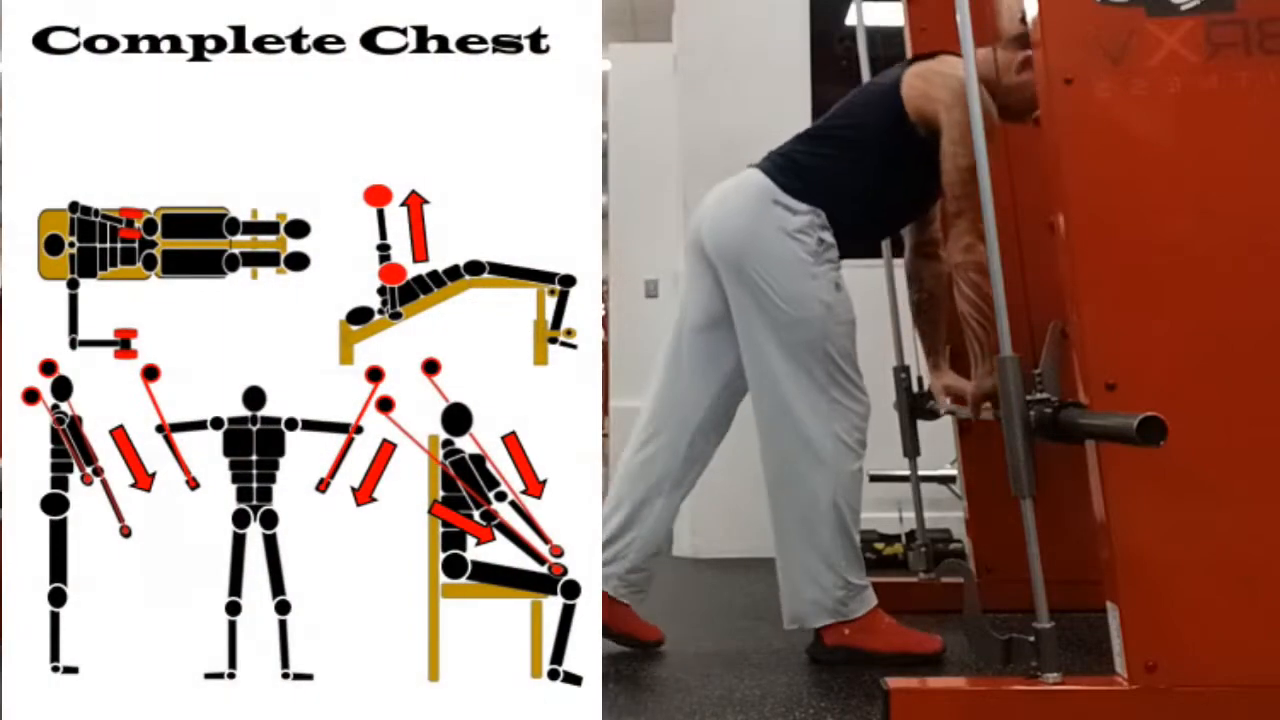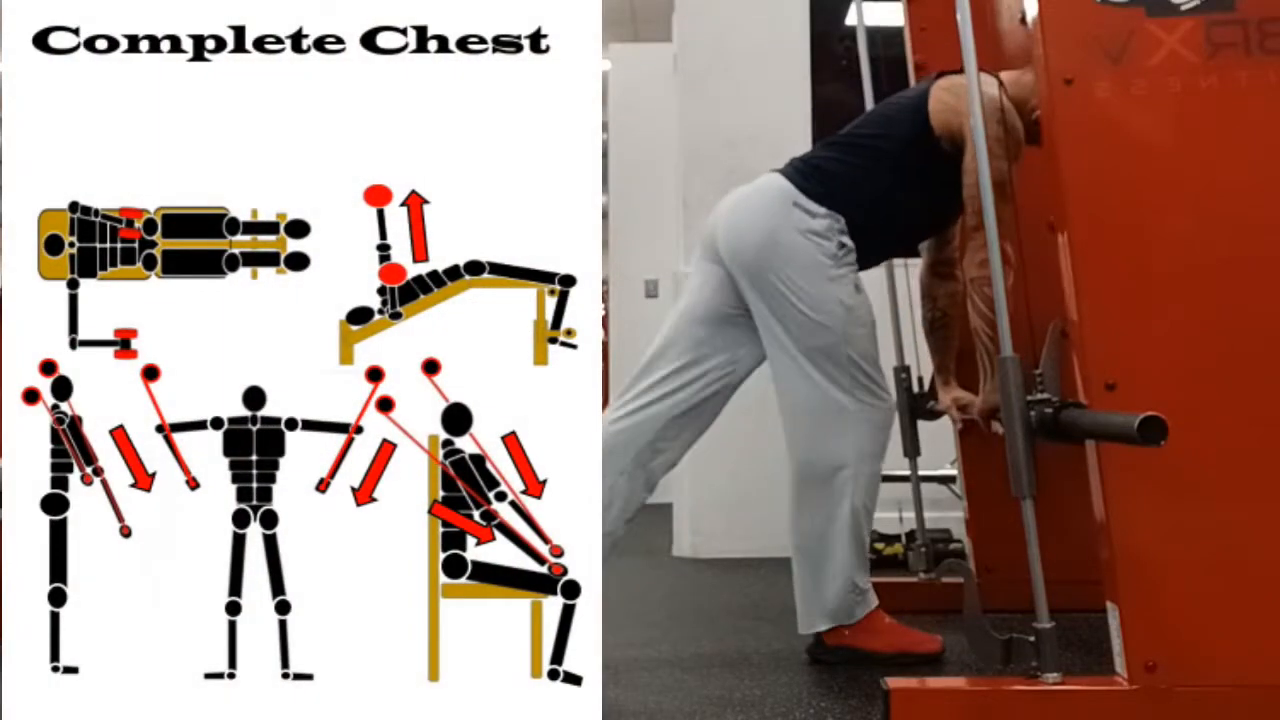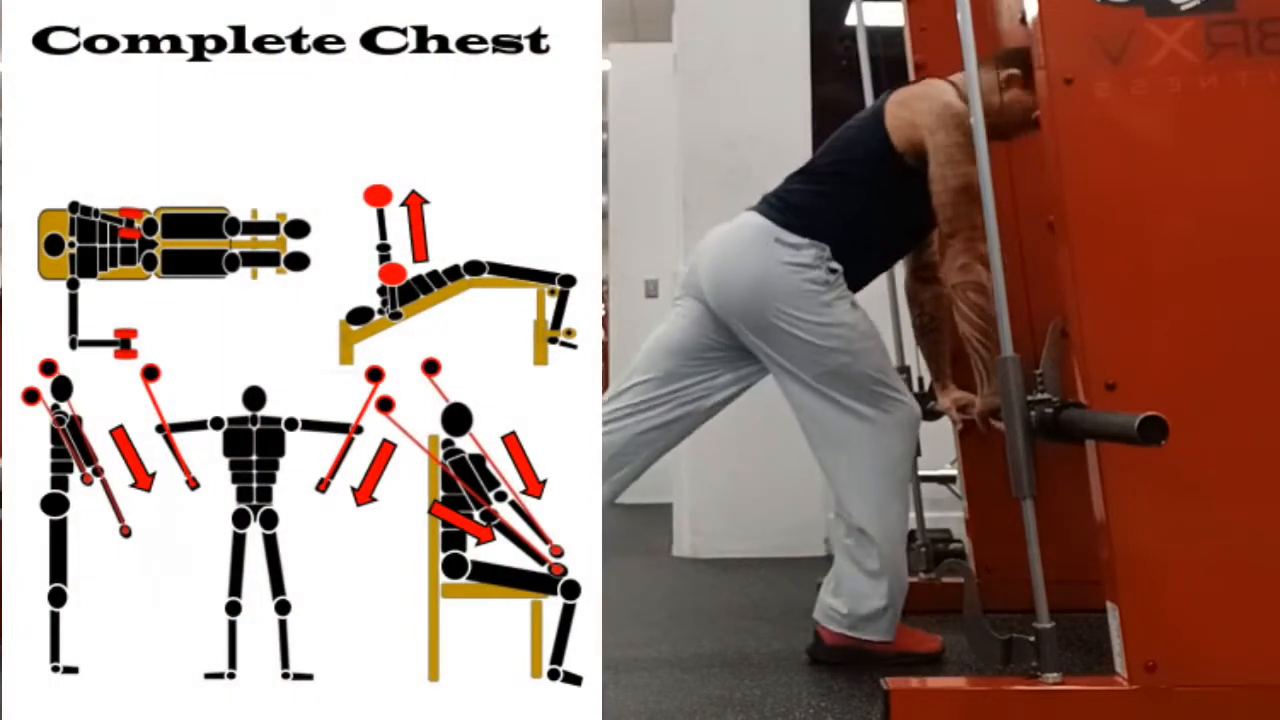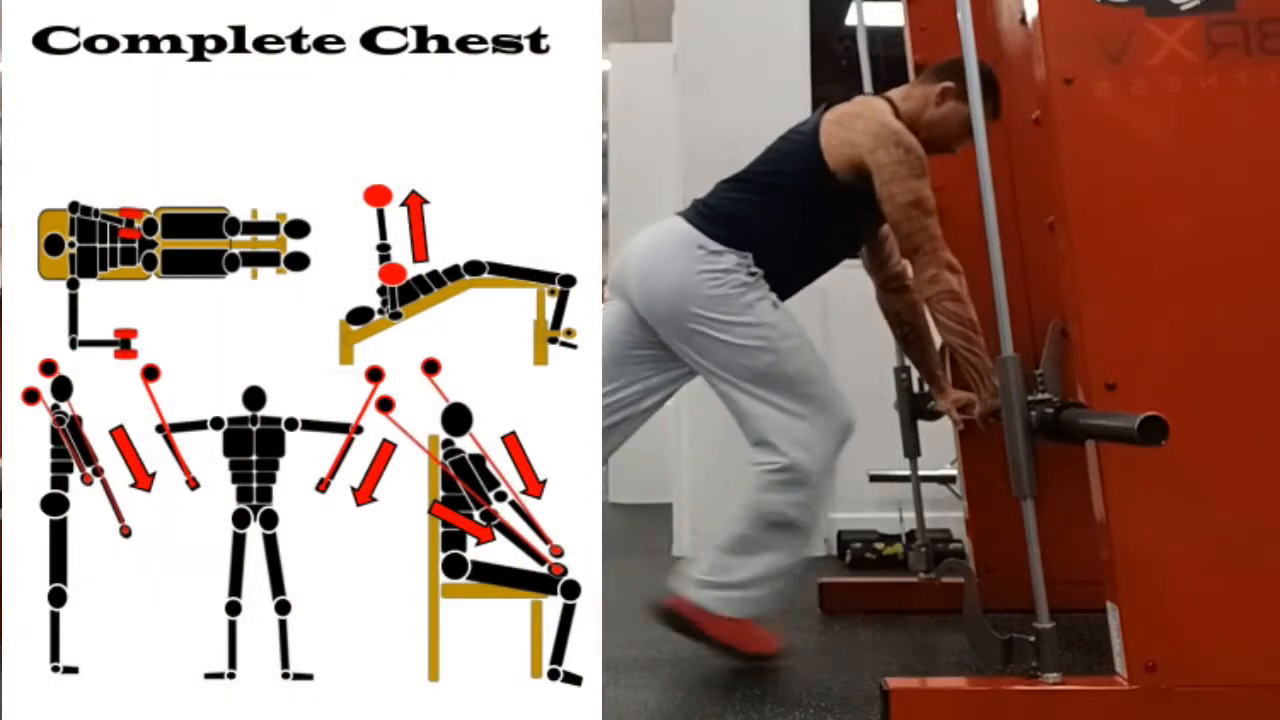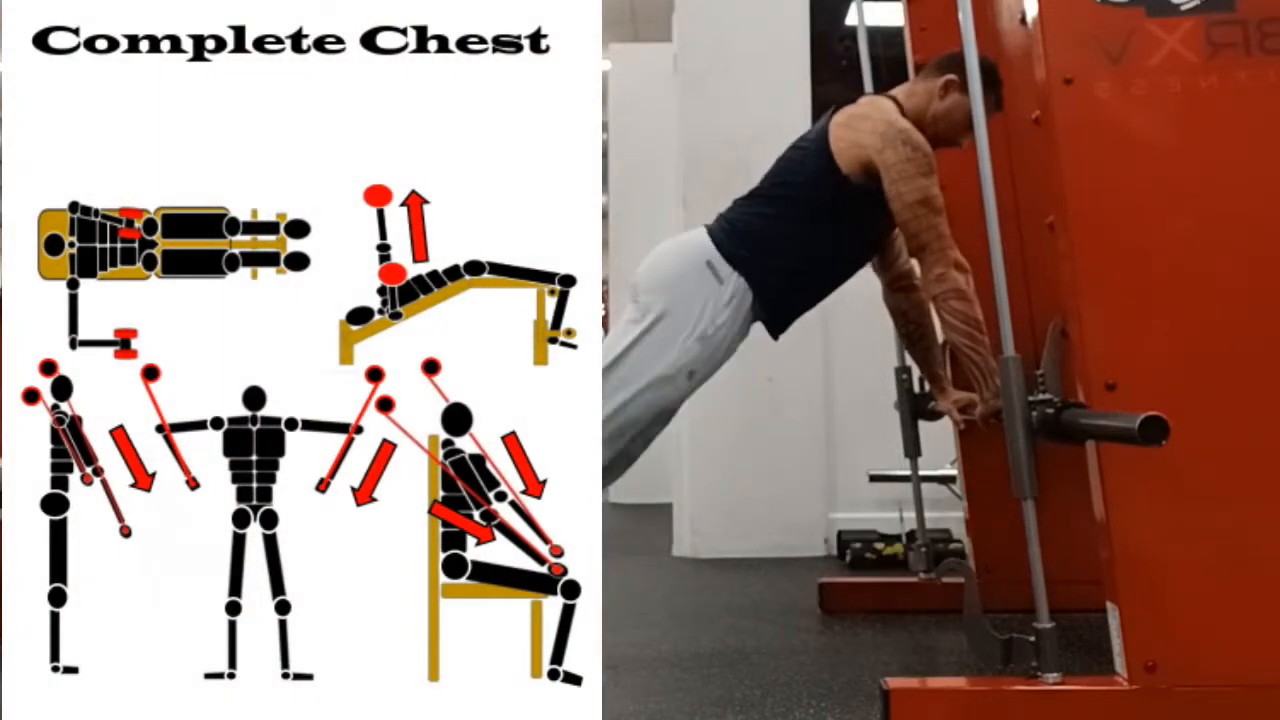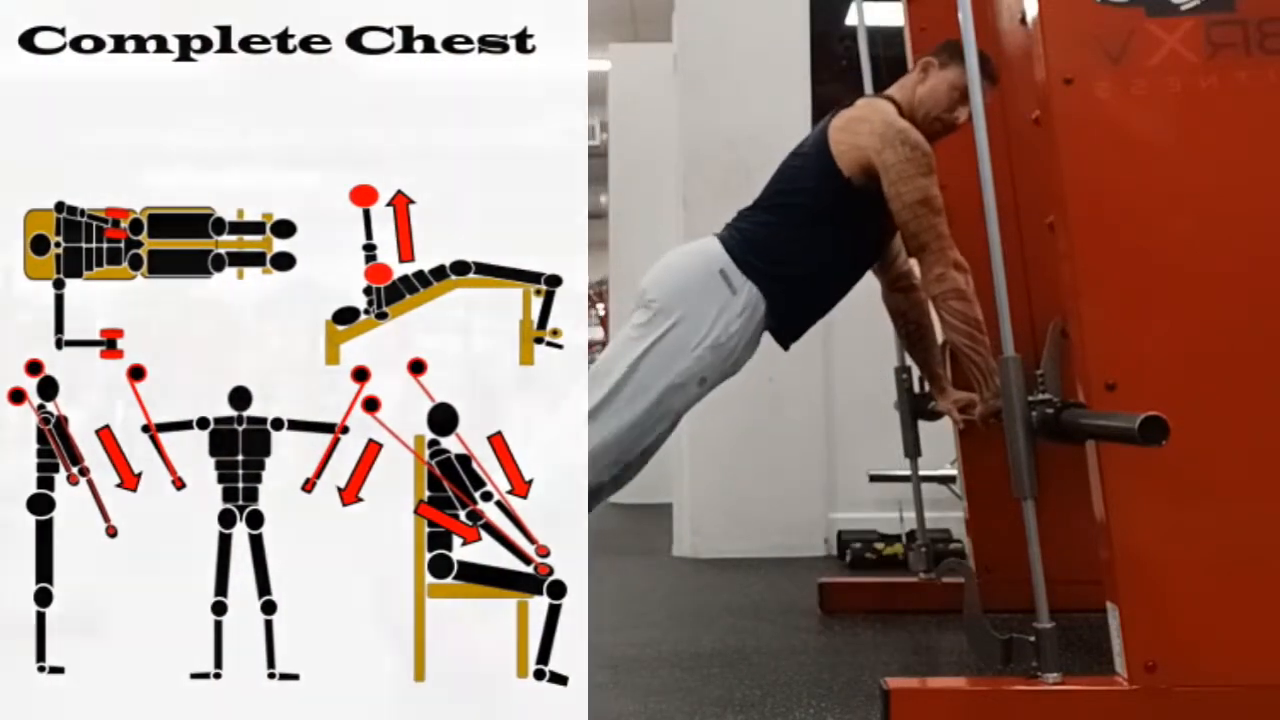
dt=0.4s
person 1, frame 1
left shoulder: (933, 91)
right shoulder: (963, 93)
left elbow: (928, 251)
right elbow: (966, 244)
left wrist: (938, 366)
right wrist: (987, 370)
left hip: (734, 212)
right hip: (777, 226)
left knee: (680, 417)
right knee: (824, 423)
left ankle: (604, 585)
right ankle: (843, 618)
person 1, frame 2
left shoulder: (957, 108)
right shoulder: (991, 110)
left elbow: (945, 267)
right elbow: (984, 260)
left wrist: (945, 380)
right wrist: (997, 383)
left hip: (751, 216)
right hip: (795, 230)
left knee: (655, 410)
right knee: (850, 420)
right ankle: (841, 619)
person 1, frame 3
left shoulder: (916, 119)
right shoulder: (948, 115)
left elbow: (927, 275)
right elbow: (966, 264)
left wrist: (944, 384)
right wrist: (994, 386)
left hip: (731, 255)
right hip: (777, 265)
left knee: (623, 425)
right knee: (882, 420)
right ankle: (859, 624)
person 1, frame 4
left shoulder: (866, 144)
right shoulder: (886, 135)
left elbow: (893, 279)
right elbow: (934, 268)
left wrist: (938, 385)
right wrist: (987, 385)
left hip: (662, 259)
right hip: (704, 271)
right knee: (815, 430)
right ankle: (718, 597)
person 1, frame 5
left shoulder: (875, 138)
right shoulder: (895, 134)
left elbow: (901, 283)
right elbow: (943, 270)
left wrist: (940, 387)
right wrist: (992, 390)
left hip: (709, 280)
right hip: (708, 285)
left knee: (607, 448)
right knee: (596, 420)
person 1, frame 6
left shoulder: (878, 145)
right shoulder: (895, 136)
left elbow: (901, 283)
right elbow: (946, 269)
left wrist: (941, 386)
right wrist: (993, 389)
left hip: (717, 295)
right hip: (715, 292)
left knee: (603, 451)
right knee: (595, 443)
